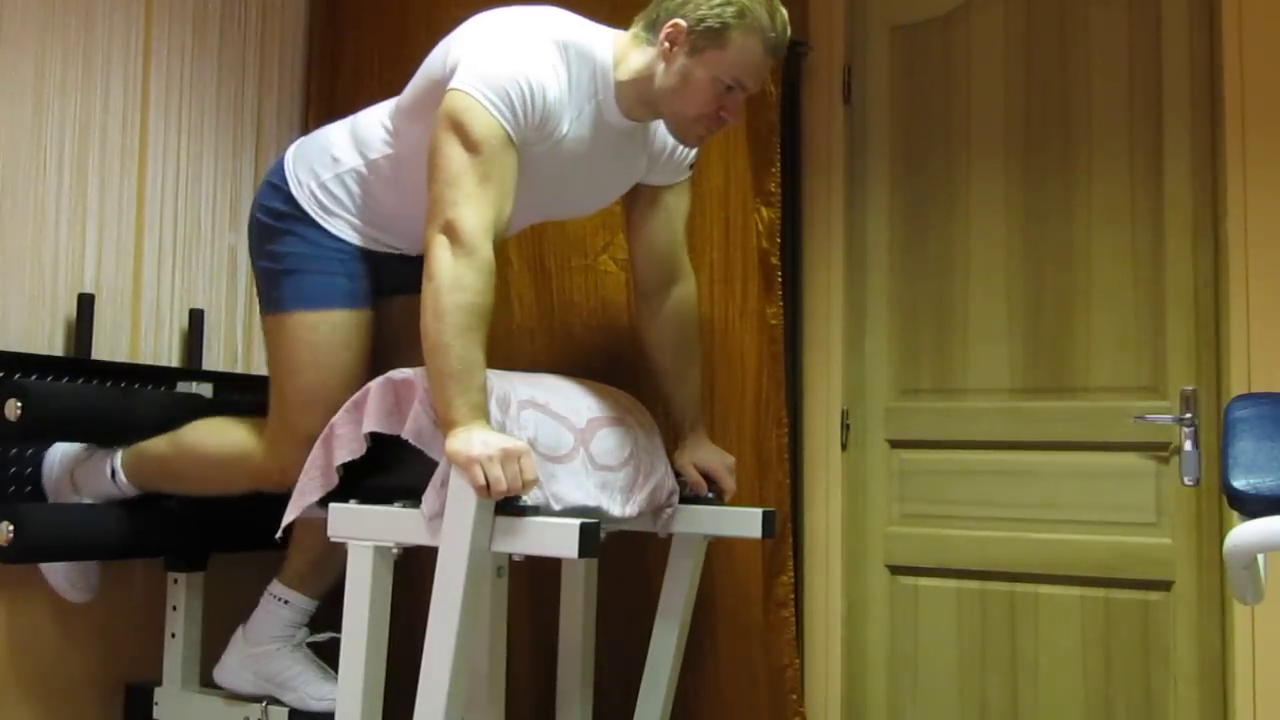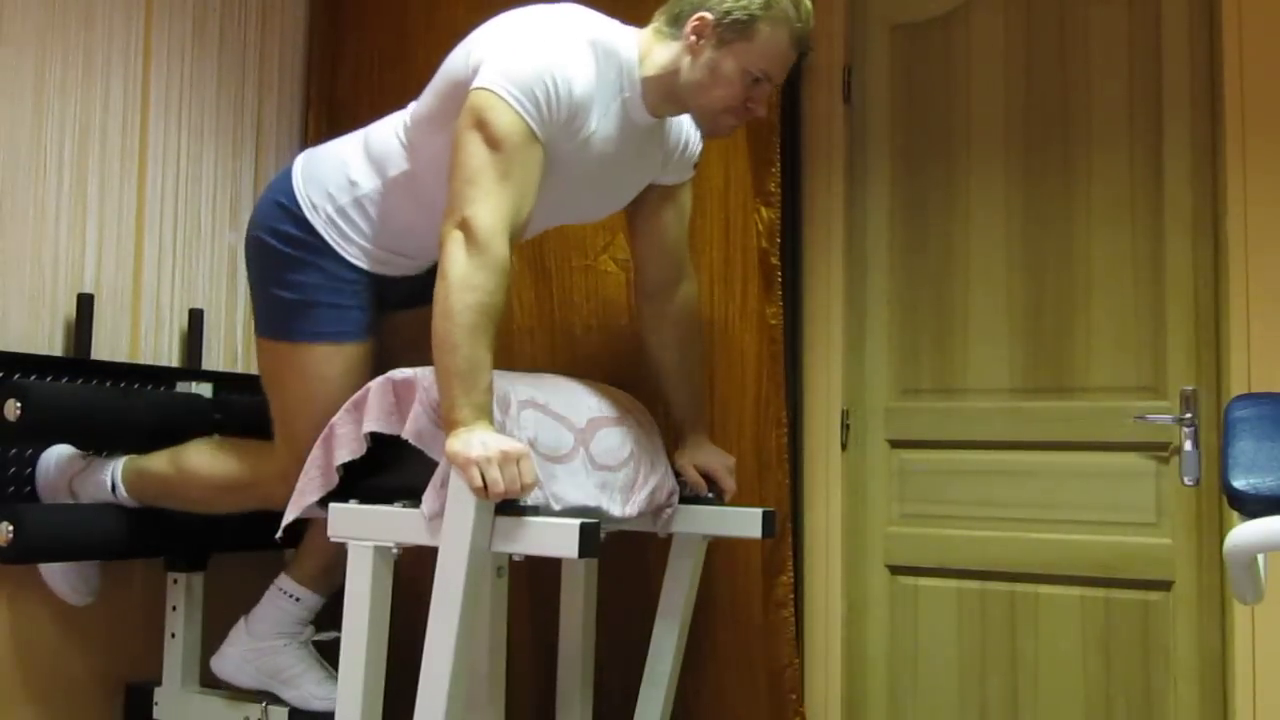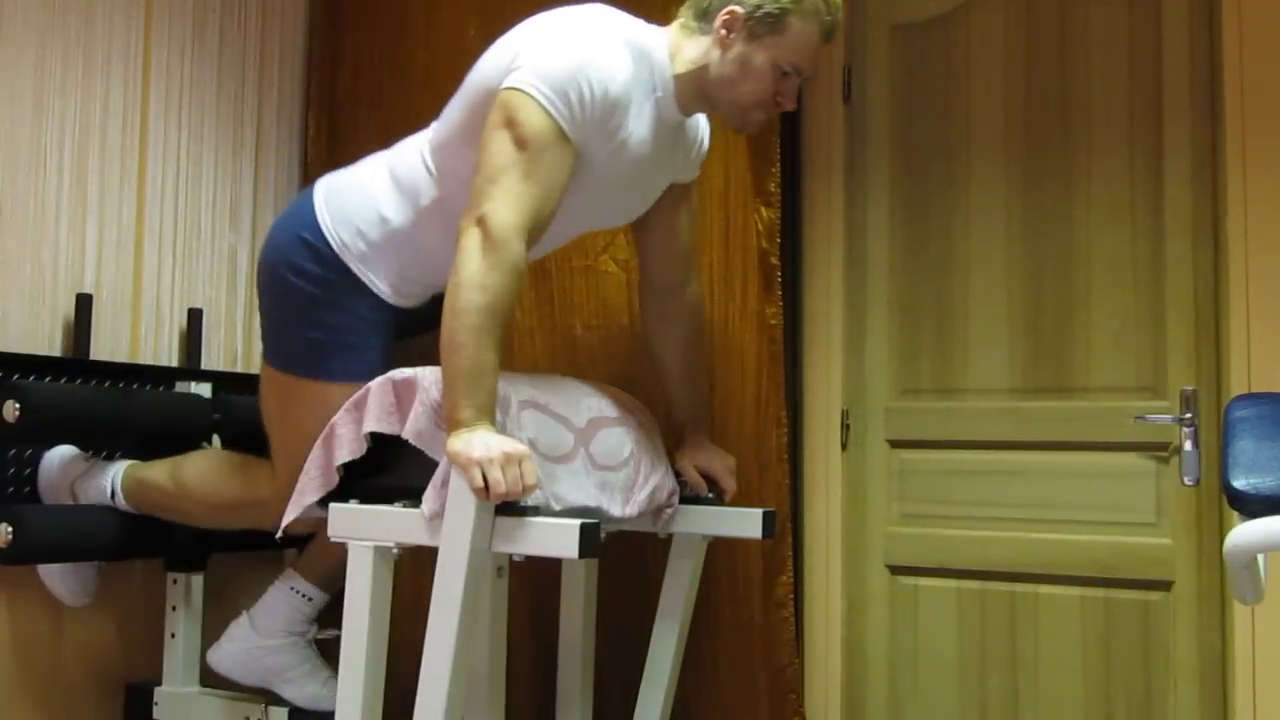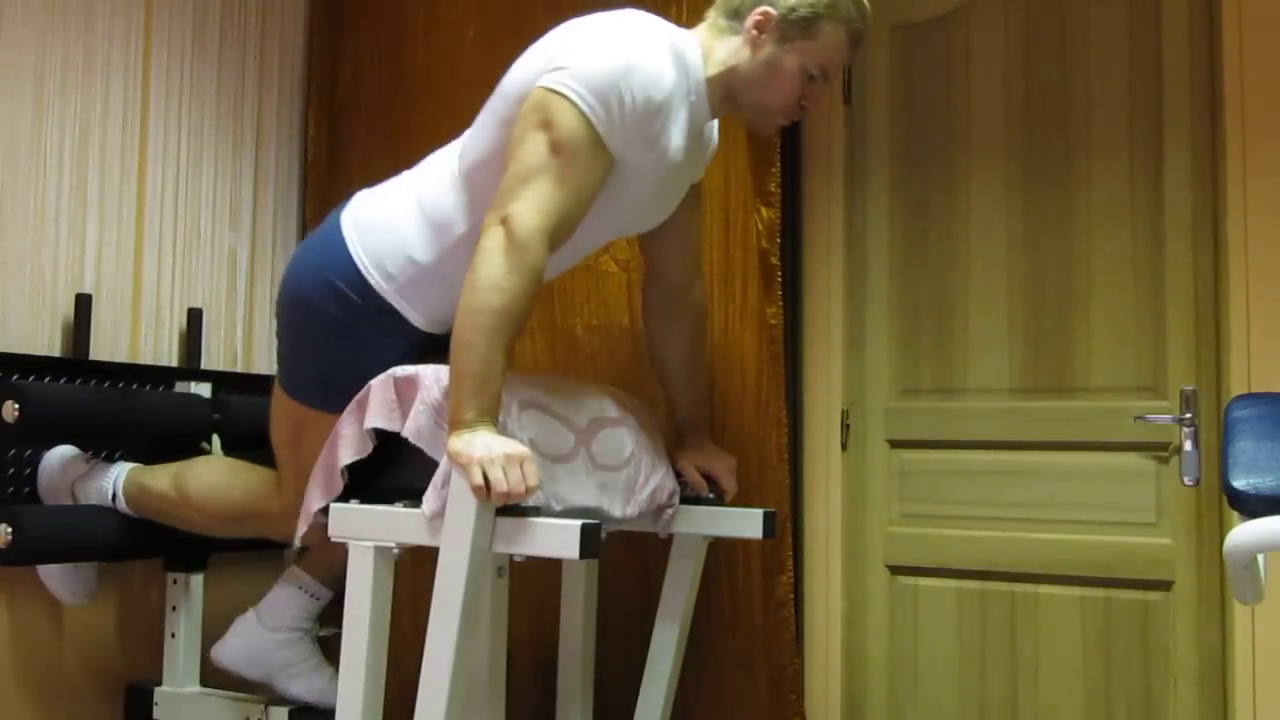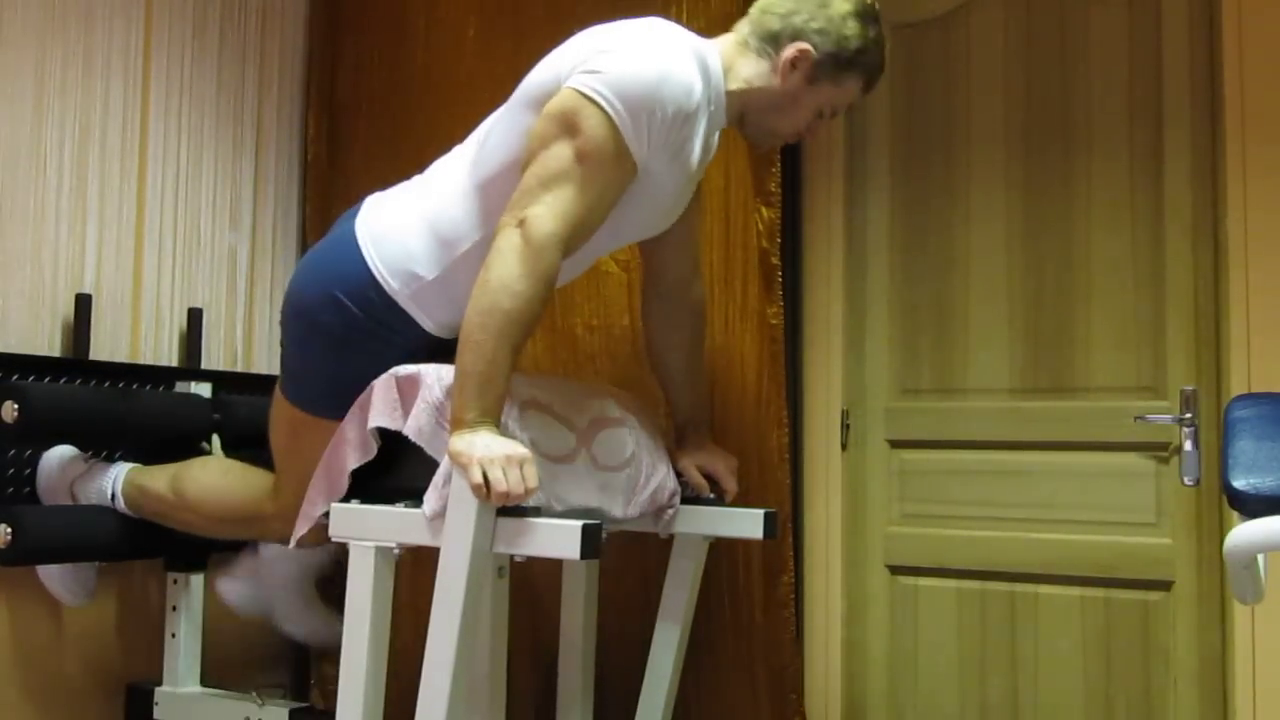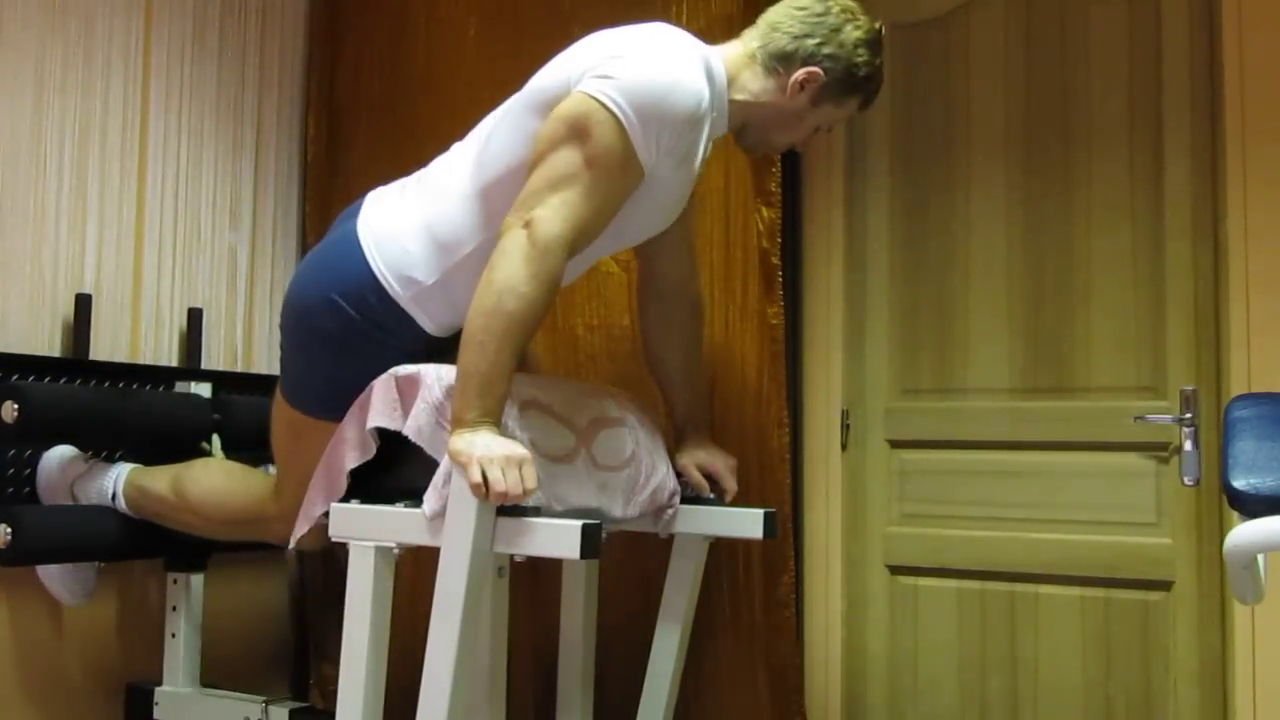
dt=0.2s
person 1, frame 1
left shoulder: (664, 141)
left elbow: (665, 287)
right elbow: (461, 240)
left wrist: (691, 433)
right wrist: (466, 423)
left hip: (404, 244)
right hip: (322, 210)
right knee: (306, 446)
left ankle: (267, 644)
right ankle: (91, 473)
person 1, frame 2
left shoulder: (675, 136)
left elbow: (667, 288)
right elbow: (477, 237)
left wrist: (690, 434)
right wrist: (466, 424)
left hip: (409, 258)
right hip: (321, 229)
right knee: (305, 469)
left ankle: (268, 639)
right ankle: (88, 477)
person 1, frame 3
left shoulder: (685, 130)
left elbow: (671, 289)
right elbow: (494, 237)
left wrist: (692, 433)
right wrist: (469, 425)
left hip: (413, 281)
right hip: (338, 257)
right knee: (304, 488)
left ankle: (268, 636)
right ankle: (89, 481)
person 1, frame 4
left shoulder: (696, 121)
left elbow: (676, 289)
right elbow: (516, 237)
left wrist: (693, 435)
right wrist: (471, 427)
left hip: (421, 300)
right hip: (362, 285)
right knee: (303, 504)
left ankle: (276, 632)
right ankle: (91, 482)
person 1, frame 5
left shoulder: (699, 112)
right shoulder: (651, 75)
left elbow: (674, 289)
right elbow: (531, 240)
left wrist: (692, 435)
right wrist: (474, 427)
left hip: (422, 297)
right hip: (370, 294)
right knee: (299, 506)
left ankle: (281, 571)
right ankle: (92, 482)
person 1, frame 6
left shoulder: (691, 111)
right shoulder: (660, 83)
left elbow: (669, 287)
right elbow: (535, 239)
left wrist: (693, 431)
right wrist: (473, 427)
left hip: (404, 273)
right hip: (368, 293)
right knee: (300, 511)
left ankle: (295, 462)
right ankle: (89, 481)
